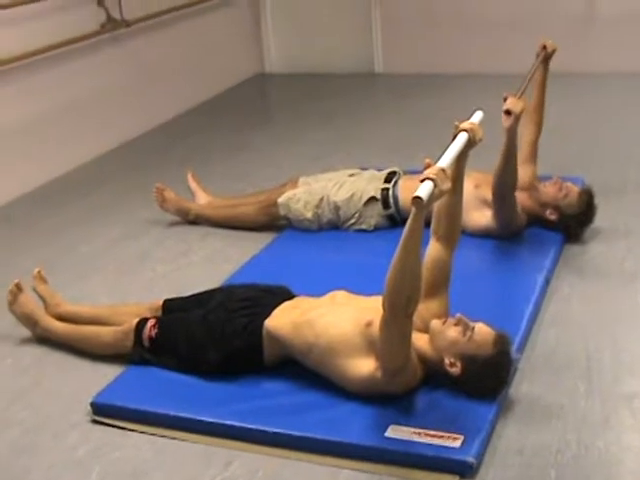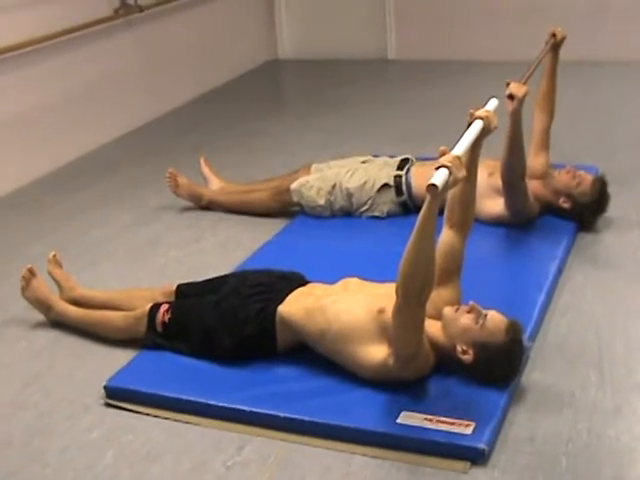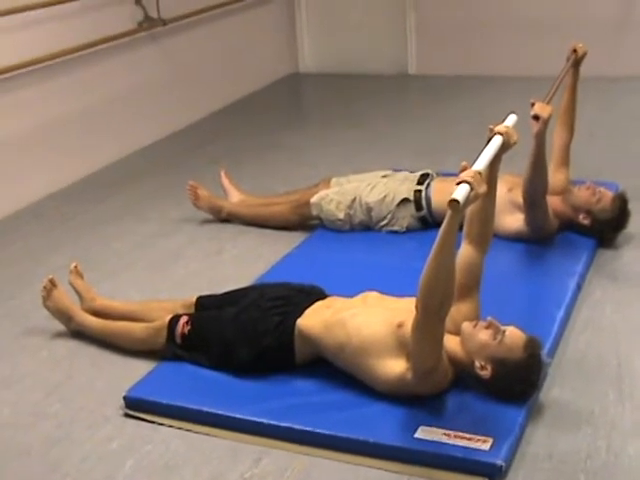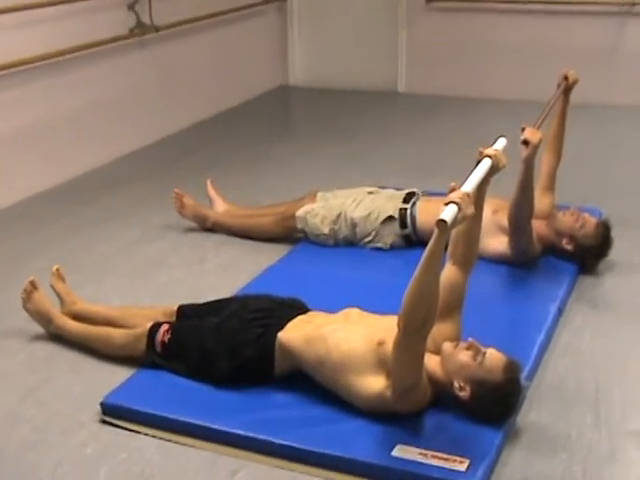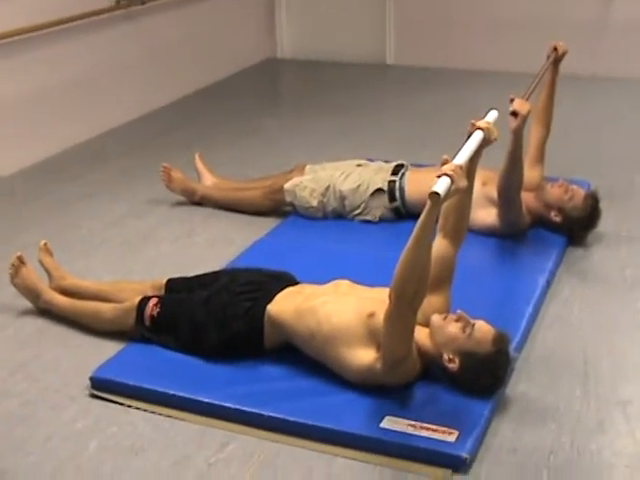
dt=1s
person 1, frame 1
left shoulder: (399, 372)
right shoulder: (429, 322)
left elbow: (395, 309)
right elbow: (444, 244)
left wrist: (418, 211)
right wrist: (461, 162)
left hip: (251, 338)
right hip: (279, 299)
left knee: (134, 336)
right knee: (156, 310)
left ankle: (45, 325)
right ankle: (62, 309)
person 1, frame 2
left shoulder: (412, 360)
right shoulder: (442, 310)
left elbow: (408, 294)
right elbow: (457, 231)
left wrist: (433, 197)
right wrist: (475, 148)
left hip: (265, 324)
right hip: (293, 286)
left knee: (149, 320)
right knee: (173, 294)
left ankle: (59, 309)
right ankle: (78, 293)
person 1, frame 3
left shoulder: (430, 374)
right shoulder: (461, 326)
left elbow: (427, 310)
right elbow: (476, 248)
left wrist: (454, 212)
right wrist: (494, 165)
left hip: (283, 337)
right hip: (310, 299)
left knee: (168, 332)
right knee: (192, 306)
left ankle: (79, 318)
right ankle: (97, 303)
person 1, frame 4
left shoulder: (410, 393)
right shoulder: (443, 344)
left elbow: (410, 329)
right elbow: (459, 269)
left wrist: (442, 234)
right wrist: (480, 187)
left hip: (263, 349)
right hip: (292, 312)
left knee: (146, 340)
right knee: (171, 315)
left ankle: (60, 322)
right ankle: (77, 307)
person 1, frame 5
left shoulder: (399, 365)
right shoulder: (432, 316)
left elbow: (403, 300)
right elbow: (450, 243)
left wrist: (435, 207)
right wrist: (471, 161)
left hip: (252, 321)
right hip: (280, 284)
left knee: (136, 313)
right knee: (160, 288)
left ankle: (48, 297)
right ankle: (65, 281)
person 2, frame 1
left shoulder: (510, 220)
right shoulder: (527, 185)
left elbow: (501, 191)
right elbow: (533, 129)
left wrist: (507, 131)
right wrist: (544, 66)
left hip: (380, 204)
right hip: (386, 179)
left knee: (279, 208)
right knee: (291, 187)
left ankle: (193, 211)
right ankle: (210, 202)
person 2, frame 2
left shoulder: (522, 207)
right shoulder: (540, 173)
left elbow: (509, 178)
right elbow: (545, 118)
left wrist: (513, 116)
right wrist: (554, 55)
left hip: (392, 190)
right hip: (400, 166)
left knee: (291, 194)
right knee: (305, 173)
left ankle: (206, 197)
right ankle: (222, 187)
person 2, frame 3
left shoulder: (541, 224)
right shoulder: (560, 190)
left elbow: (530, 199)
right elbow: (565, 137)
left wrist: (537, 137)
right wrist: (574, 73)
left hip: (411, 205)
right hip: (420, 181)
left knee: (310, 207)
right knee: (325, 187)
left ankle: (226, 209)
right ankle: (242, 200)
person 2, frame 4
left shoulder: (524, 247)
right shoulder: (544, 213)
left elbow: (517, 221)
right elbow: (553, 161)
left wrist: (525, 162)
right wrist: (565, 98)
left hip: (395, 222)
right hip: (405, 199)
left knee: (294, 221)
right knee: (310, 202)
left ankle: (213, 219)
right ankle: (224, 211)
person 2, frame 5
left shoulder: (514, 219)
right shoulder: (534, 185)
left elbow: (506, 192)
right elbow: (542, 132)
left wrist: (514, 133)
right wrist: (555, 69)
left hip: (385, 194)
right hip: (393, 172)
left knee: (282, 194)
right knee: (298, 174)
left ankle: (201, 192)
right ankle: (214, 184)
